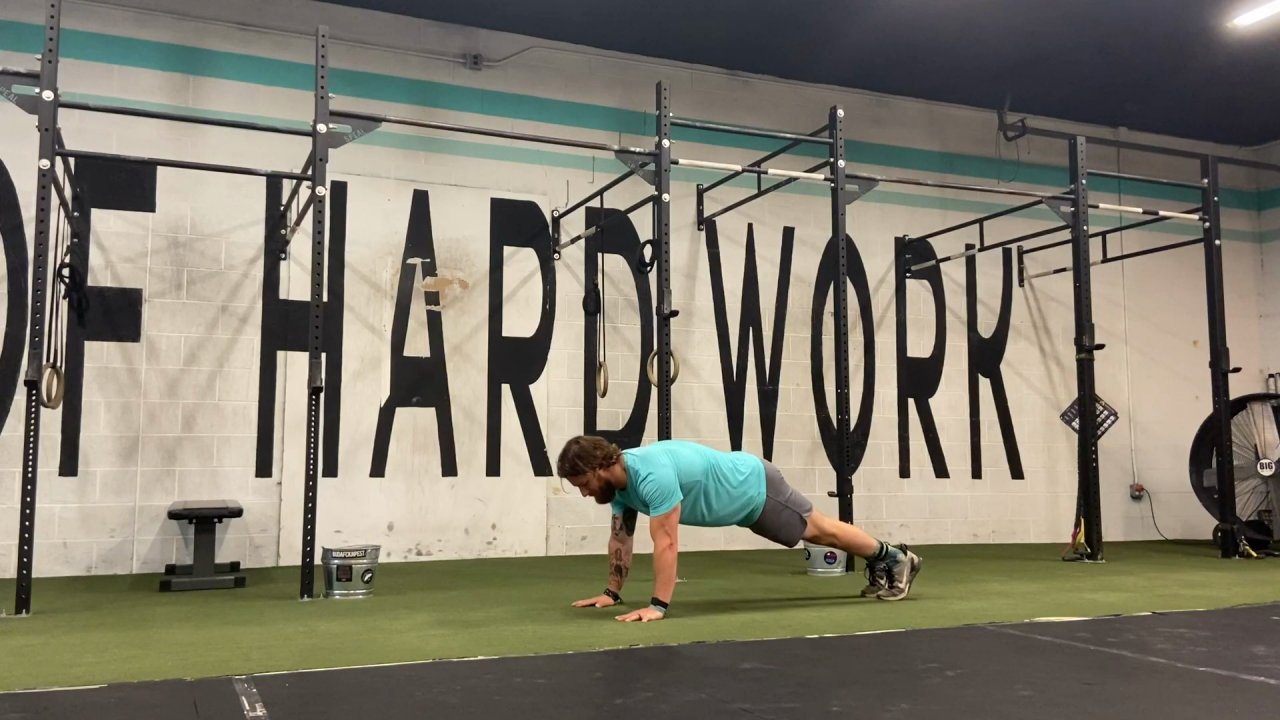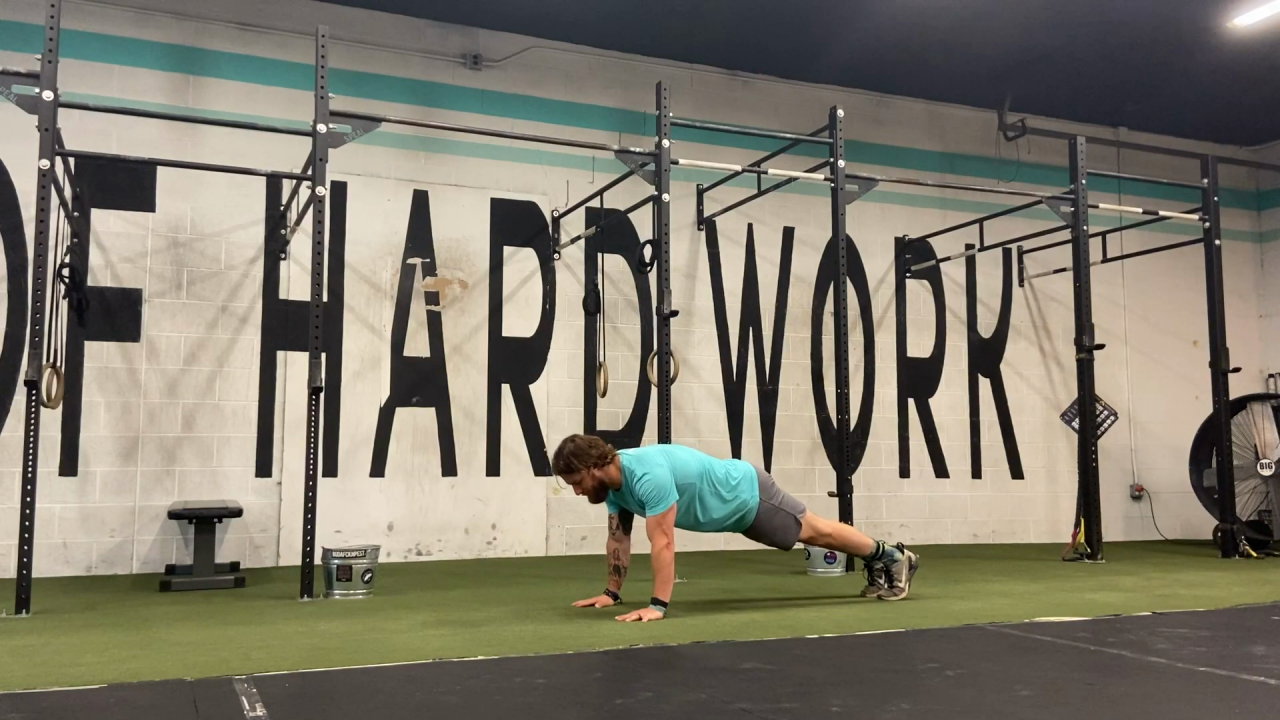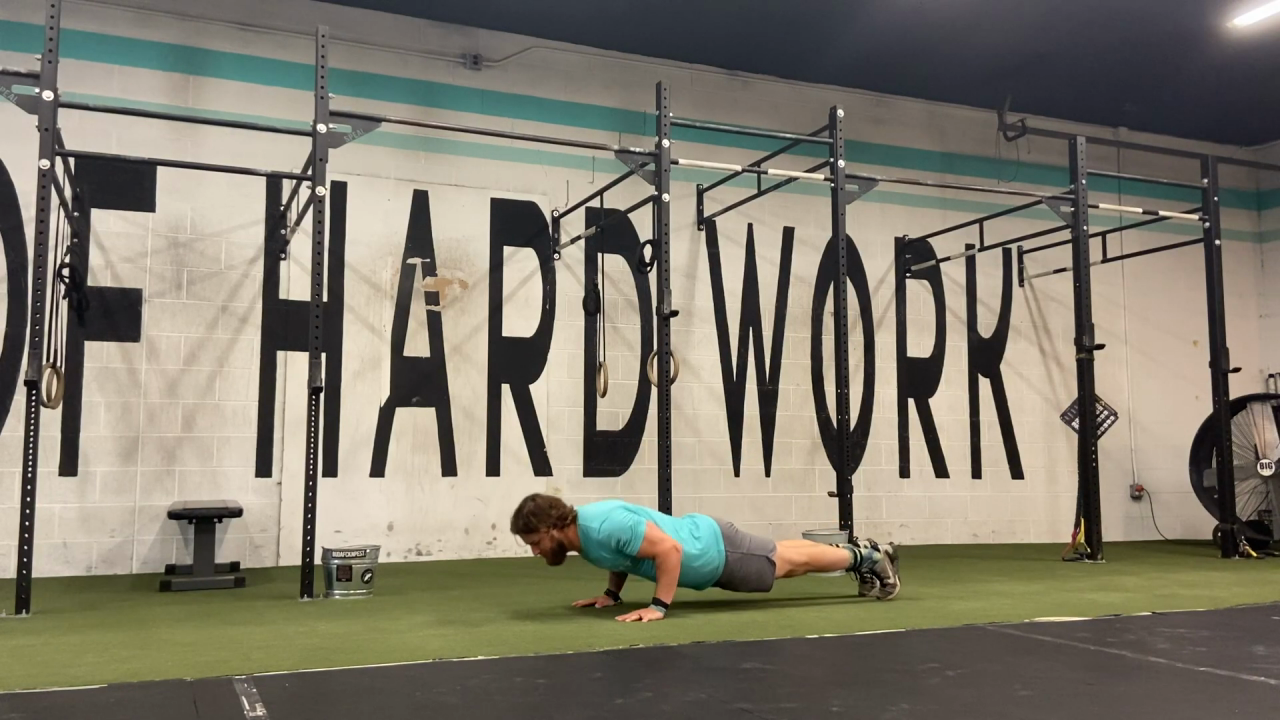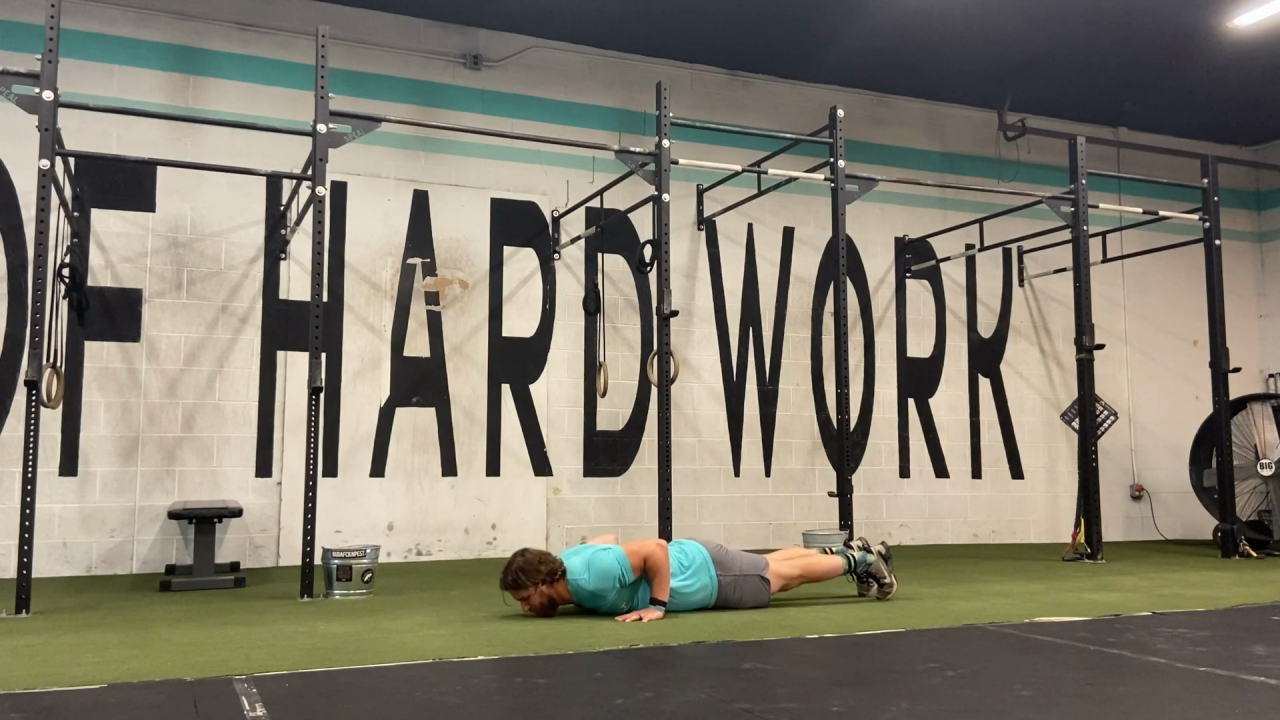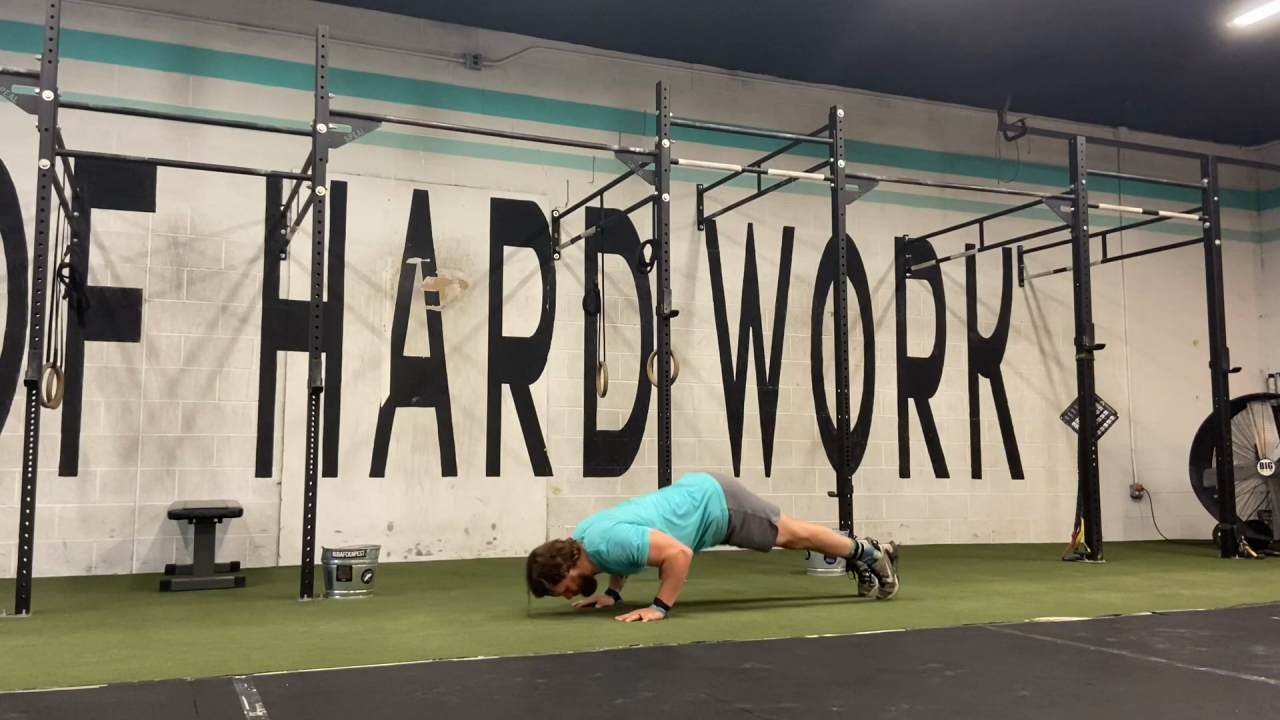
dt=0.7s
person 1, frame 1
left shoulder: (652, 474)
right shoulder: (619, 479)
left elbow: (665, 543)
right elbow: (621, 537)
left wrist: (658, 605)
right wrist: (612, 592)
left hip: (754, 488)
right hip: (740, 497)
left knee: (821, 530)
right knee: (817, 534)
left ankle: (895, 557)
right ankle: (879, 563)
person 1, frame 2
left shoulder: (648, 475)
right shoulder: (613, 479)
left elbow: (663, 544)
right elbow: (618, 537)
left wrist: (658, 605)
right wrist: (612, 592)
left hip: (747, 495)
right hip: (735, 503)
left knee: (817, 532)
right knee: (813, 534)
left ankle: (892, 556)
right ankle: (879, 560)
person 1, frame 3
left shoulder: (601, 529)
right shoulder: (581, 528)
left elbow: (670, 550)
left wrist: (659, 607)
right wrist: (611, 593)
left hip: (715, 551)
right hip: (700, 543)
left knee: (791, 562)
right knee: (784, 557)
left ankle: (870, 557)
right ankle: (857, 549)
person 1, frame 4
left shoulder: (590, 580)
right shoulder: (567, 561)
left elbow: (655, 547)
right elbow: (607, 538)
left wrist: (657, 605)
right wrist: (607, 598)
left hip: (708, 576)
right hip: (690, 558)
left knee: (786, 575)
right knee: (774, 565)
left ankle: (863, 560)
right ankle: (847, 552)
person 1, frame 5
left shoulder: (607, 542)
right shoulder: (581, 539)
left elbow: (680, 554)
left wrist: (660, 606)
right wrist: (611, 594)
left hip: (717, 504)
right hip: (700, 498)
left knee: (793, 535)
right knee: (787, 536)
left ankle: (872, 554)
right ankle: (860, 554)
